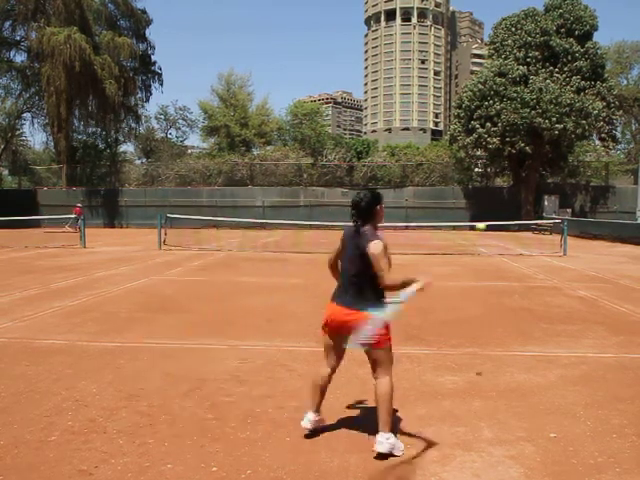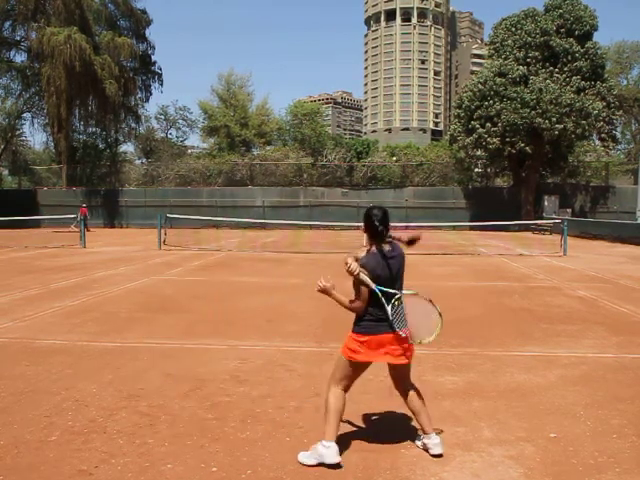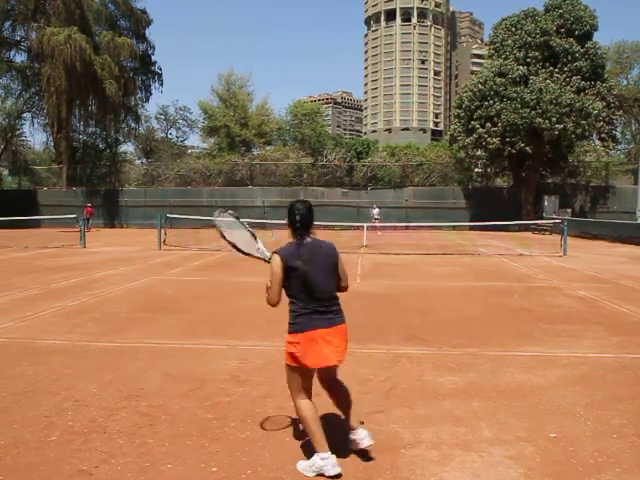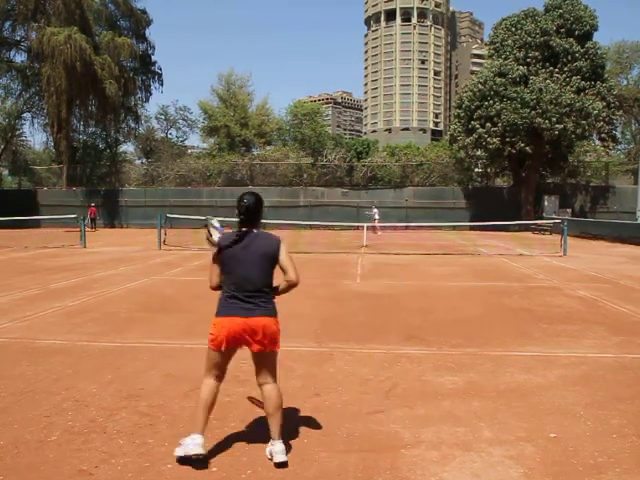
dt=0.4s
person 1, frame 1
left shoulder: (349, 234)
right shoulder: (374, 242)
left elbow: (332, 265)
right elbow: (386, 283)
right wrist: (412, 282)
left hip: (338, 310)
right hip: (364, 315)
left knee: (329, 365)
right knee: (383, 374)
left ankle: (312, 416)
right ankle: (384, 436)
person 1, frame 2
left shoulder: (366, 265)
right shoulder: (396, 249)
left elbow: (358, 307)
left wrist: (330, 292)
right wrist: (354, 261)
left hip: (367, 336)
right hip: (396, 332)
left knee: (337, 387)
right knee: (406, 387)
left ankle: (327, 447)
right ankle: (431, 438)
person 1, frame 3
left shoulder: (280, 256)
right shoulder: (329, 249)
left elbow: (274, 301)
right elbow: (343, 285)
left wrist: (270, 289)
left hip: (304, 333)
right hip: (336, 327)
left knee: (301, 395)
right knee: (330, 381)
left ankle: (325, 458)
right ankle: (357, 431)
person 1, frame 4
left shoulder: (223, 242)
right shoulder: (274, 242)
left elbow: (214, 284)
right elbow: (293, 279)
left hip: (228, 319)
right hip: (264, 319)
left knee: (212, 377)
right knee: (268, 380)
left ankle: (196, 439)
right ankle: (277, 444)
